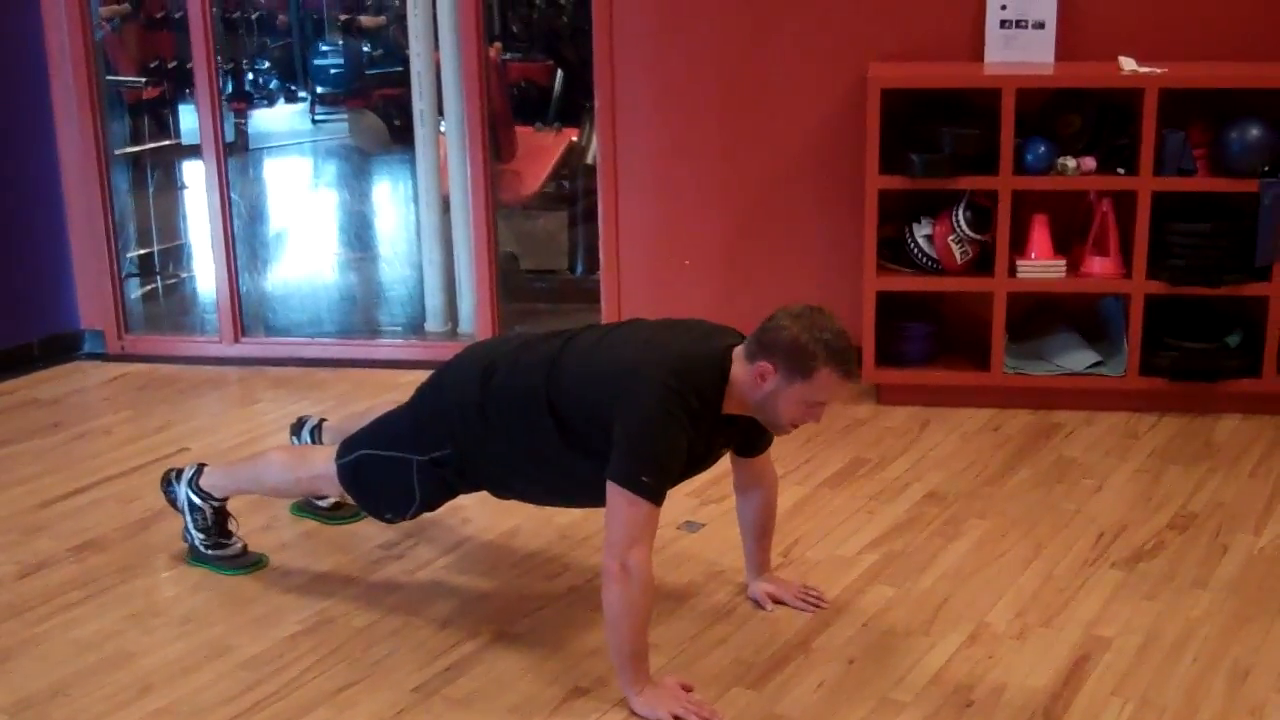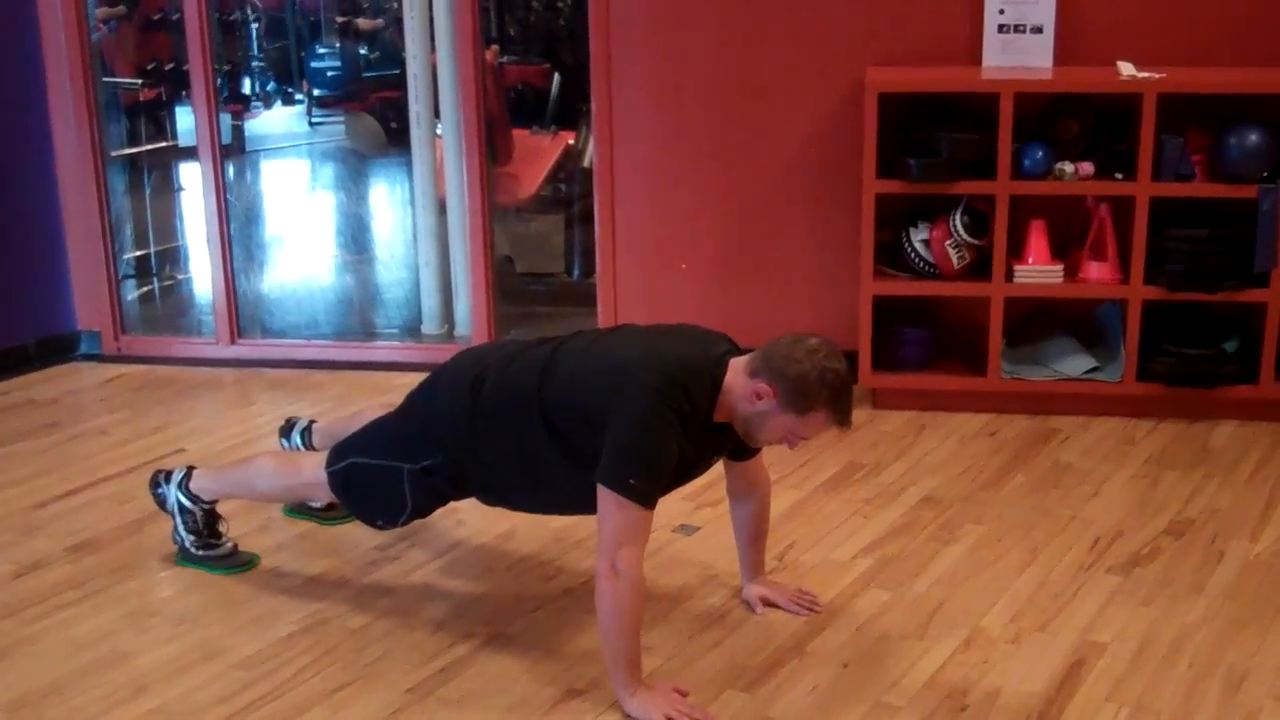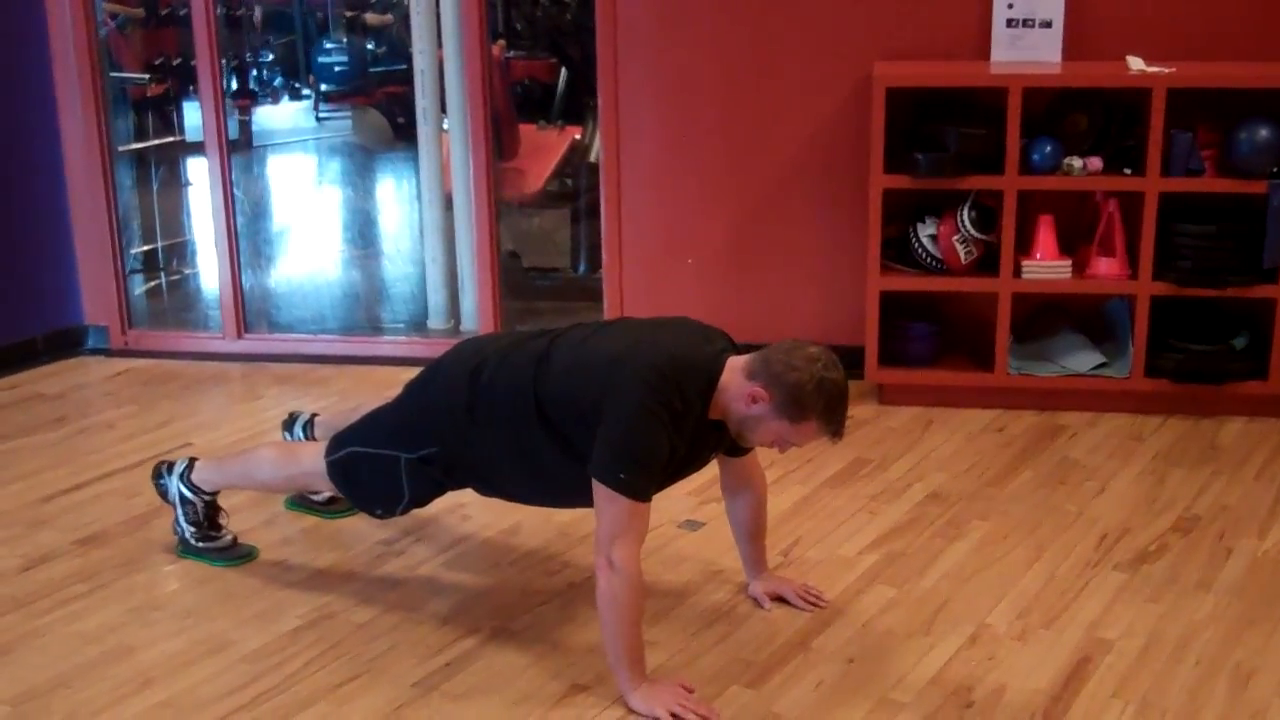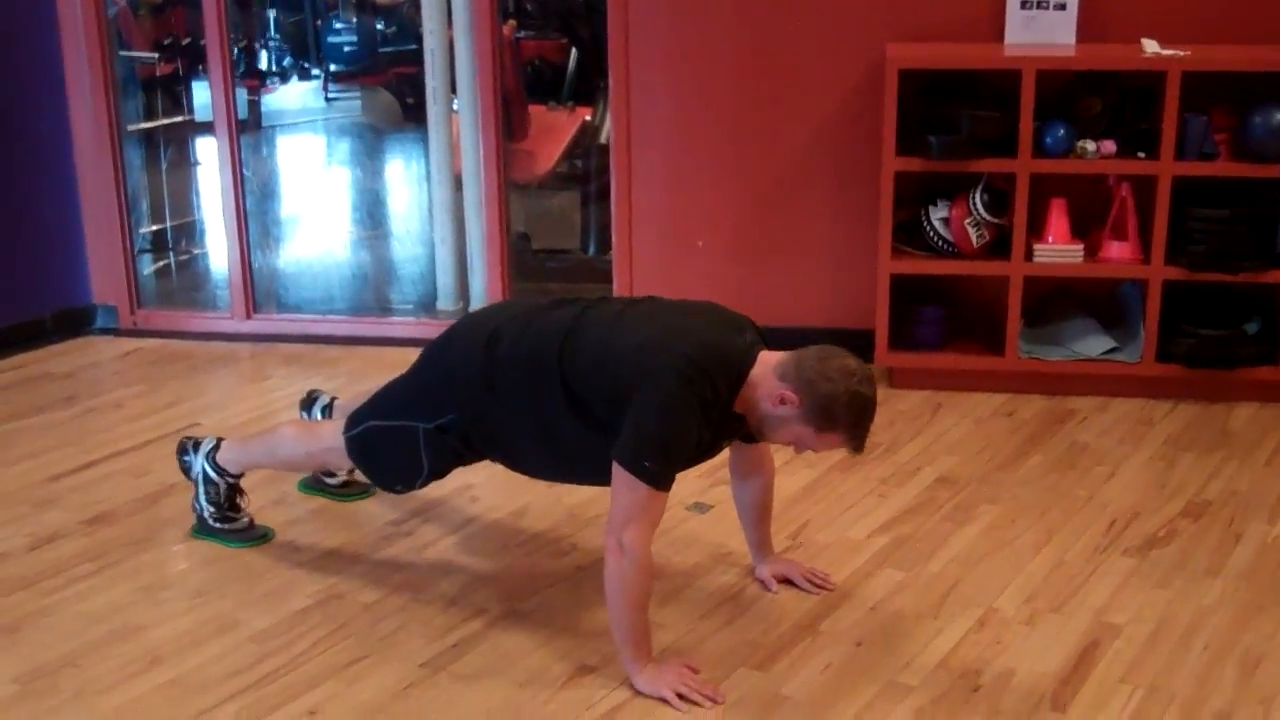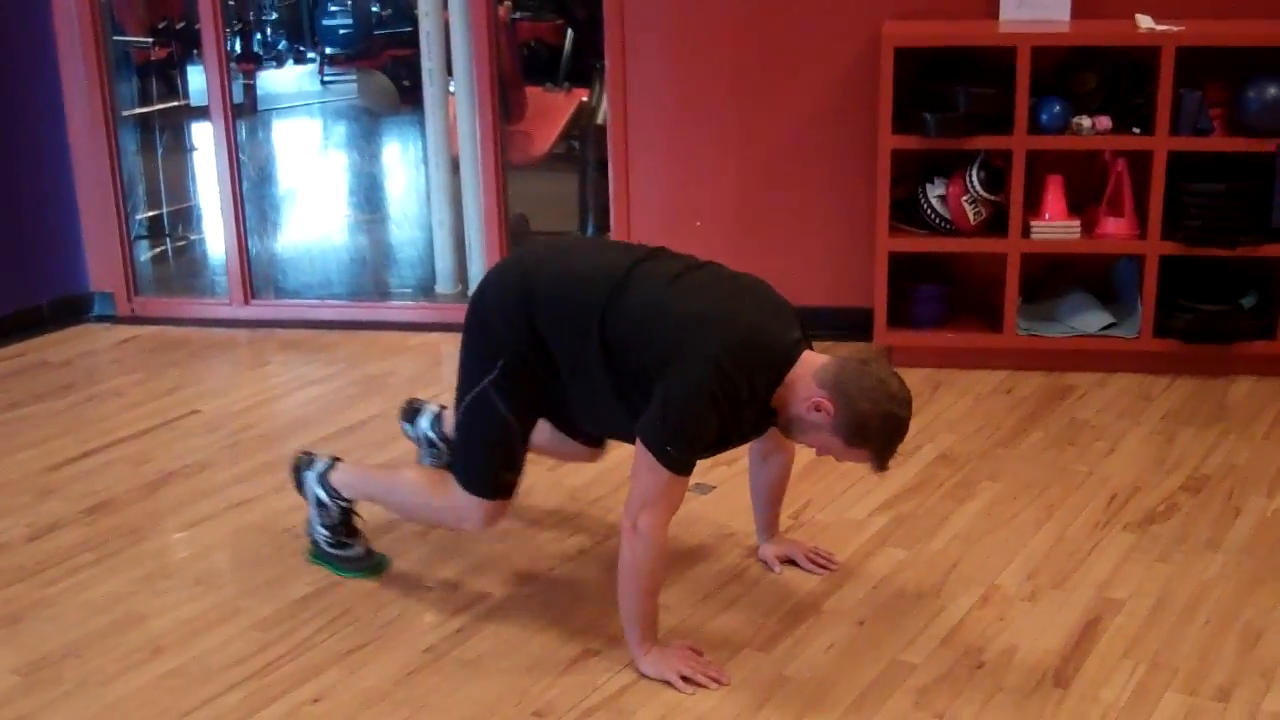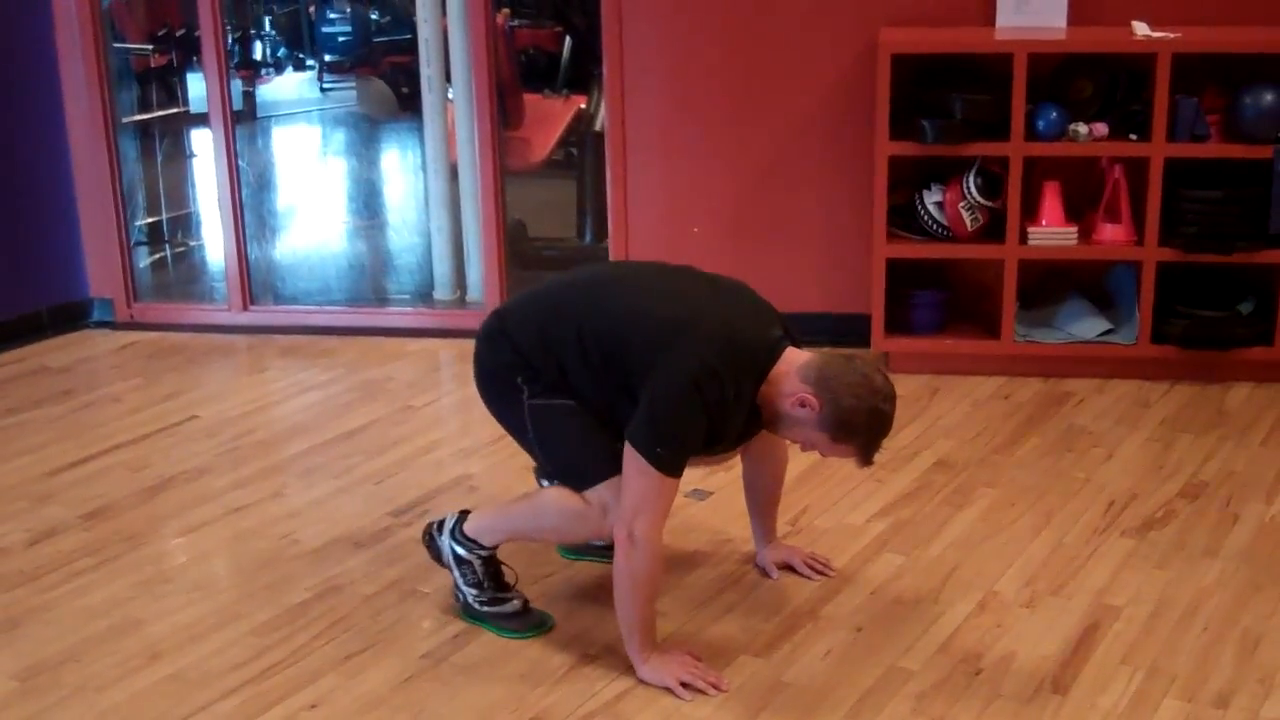
dt=0.4s
person 1, frame 1
left shoulder: (743, 372)
right shoulder: (664, 403)
left elbow: (756, 477)
right elbow: (623, 562)
left wrist: (760, 573)
left hip: (511, 388)
right hip: (472, 417)
left knee: (398, 427)
right knee: (342, 472)
left ankle: (318, 431)
right ankle: (199, 489)
person 1, frame 2
left shoulder: (734, 376)
right shoulder: (656, 407)
left elbow: (748, 481)
right elbow: (617, 563)
left wrist: (755, 577)
left hip: (502, 394)
right hip: (464, 423)
left knee: (391, 430)
right knee: (327, 478)
left ankle: (307, 433)
right ankle: (188, 489)
person 1, frame 3
left shoulder: (729, 372)
right shoulder: (648, 403)
left elbow: (743, 479)
right elbow: (615, 556)
left wrist: (758, 573)
left hip: (502, 384)
right hip: (460, 415)
right knee: (327, 468)
left ankle: (311, 424)
right ankle: (189, 480)
person 1, frame 4
left shoulder: (749, 361)
right shoulder: (681, 394)
left elbow: (750, 461)
right elbow: (626, 541)
left wrist: (763, 555)
right wrist: (640, 666)
left hip: (513, 356)
right hip: (476, 375)
right knee: (346, 449)
left ankle: (327, 407)
right ankle: (213, 461)
person 1, frame 5
left shoulder: (789, 350)
right shoulder: (714, 381)
left elbow: (772, 442)
right elbow: (646, 521)
left wrist: (768, 538)
right wrist: (644, 649)
left hip: (564, 299)
right hip: (518, 315)
left knee: (583, 445)
right knee: (477, 509)
left ankle: (441, 426)
right ankle: (333, 484)
person 1, frame 6
left shoulder: (773, 346)
right shoulder: (697, 381)
left elbow: (763, 441)
right elbow: (637, 531)
left wrist: (767, 542)
right wrist: (645, 657)
left hip: (581, 339)
right hip: (519, 358)
left knee: (728, 435)
right knee: (618, 507)
left ankle: (570, 476)
right ankle: (467, 537)
